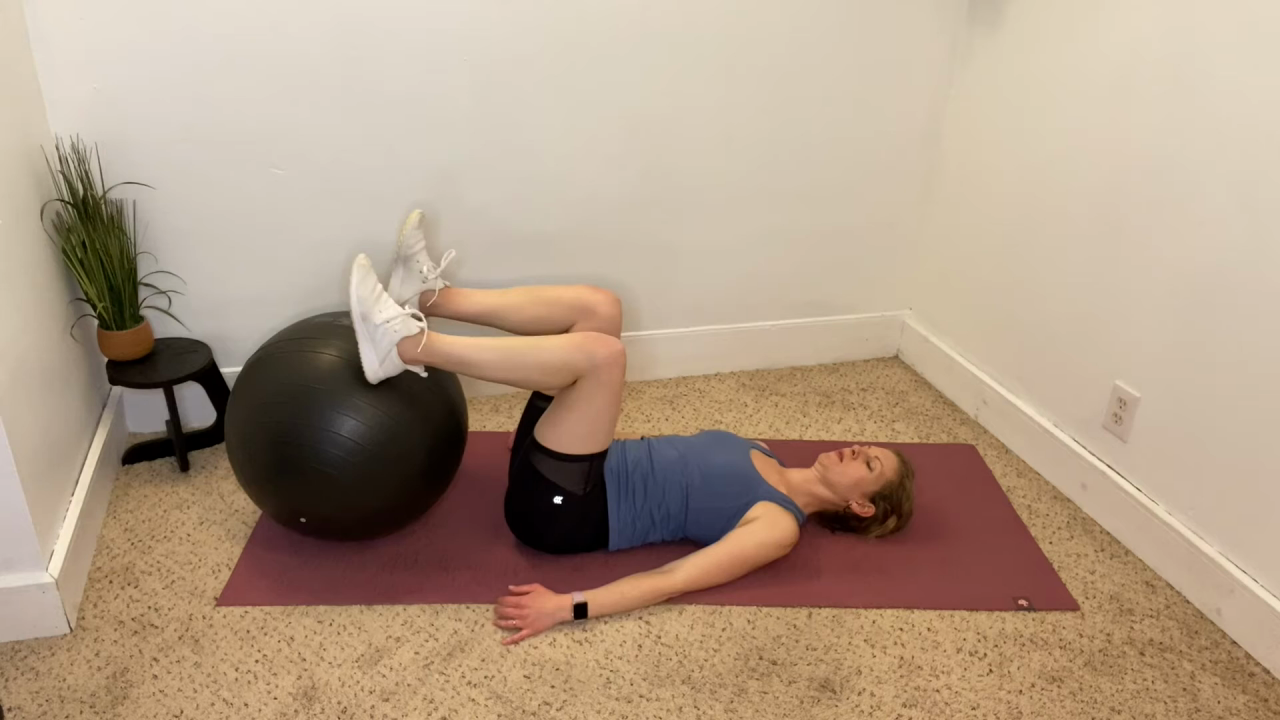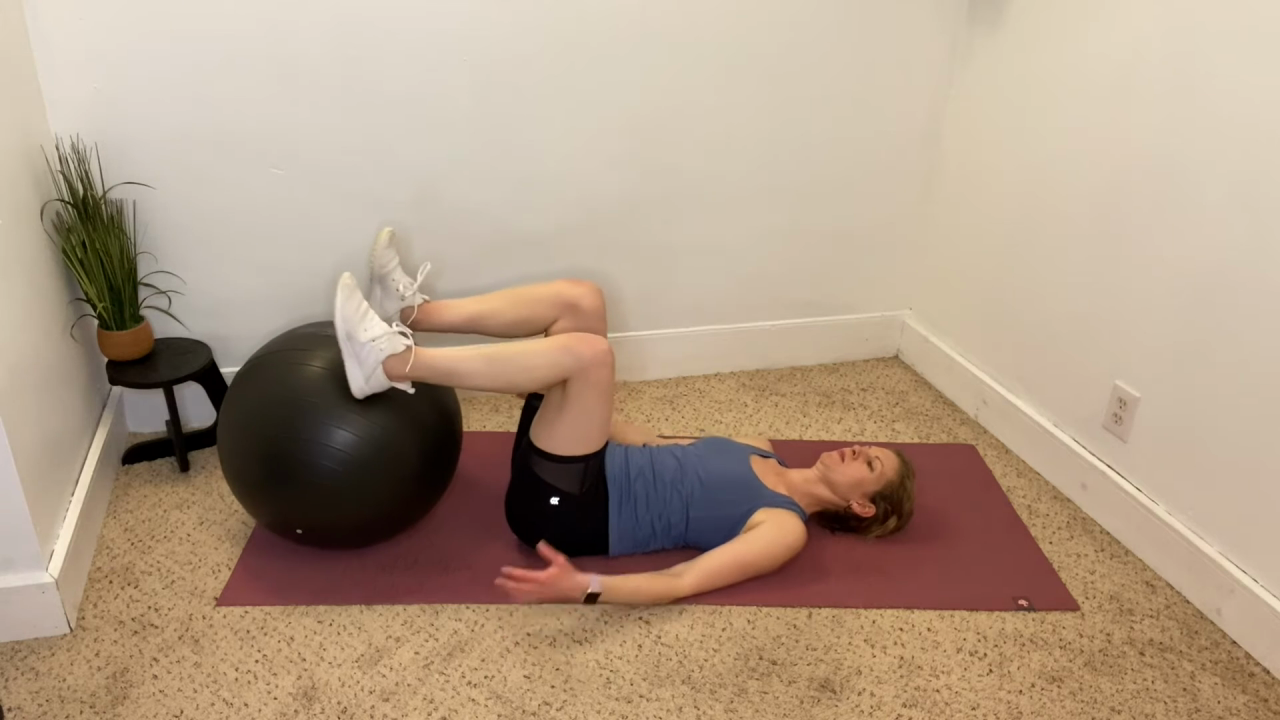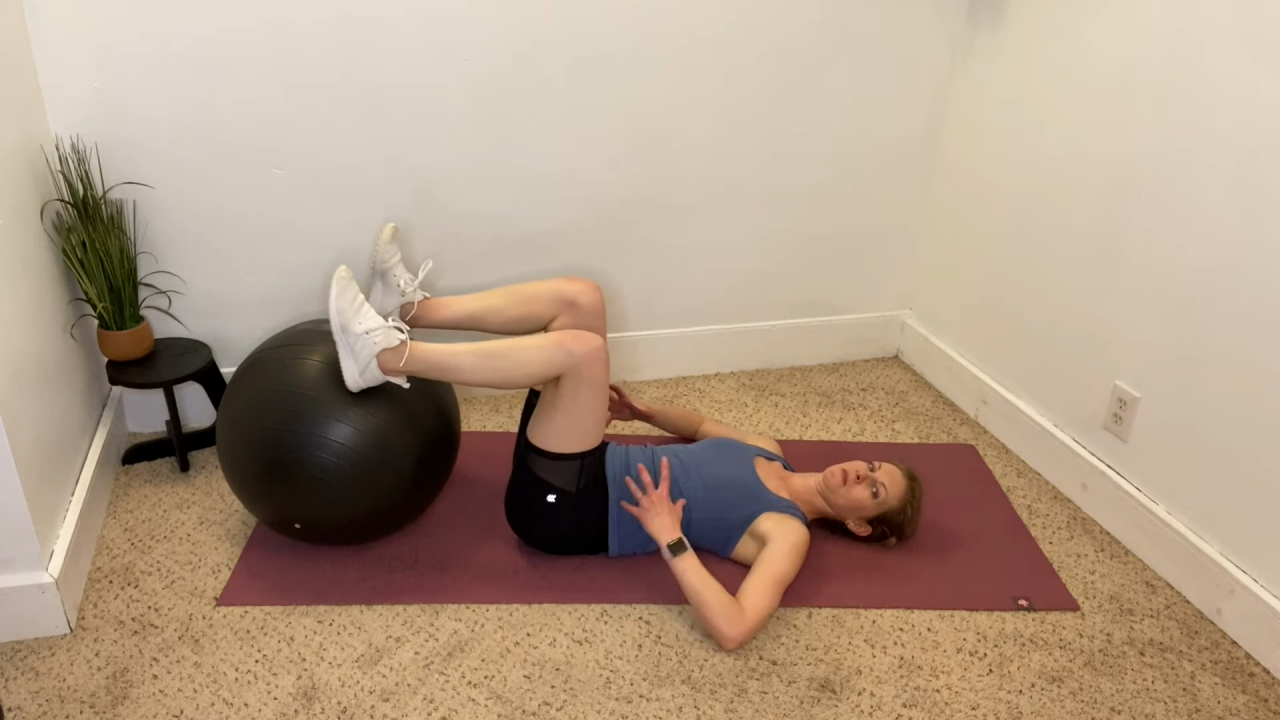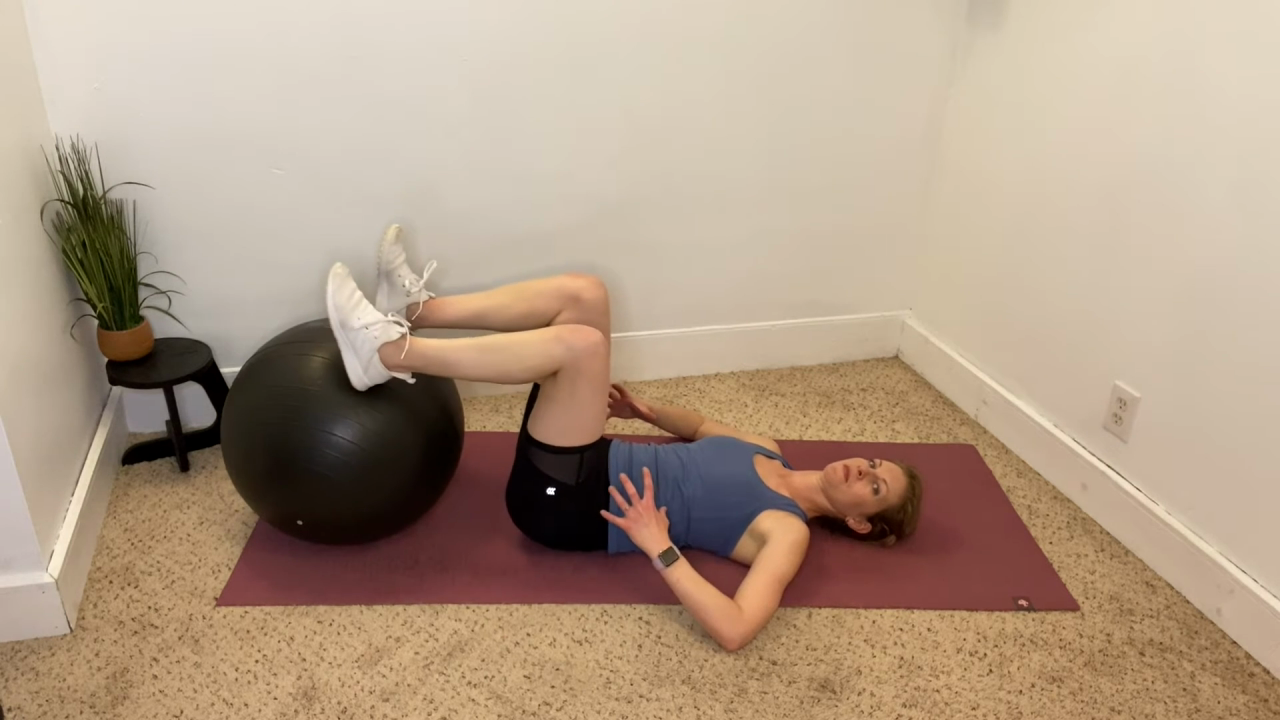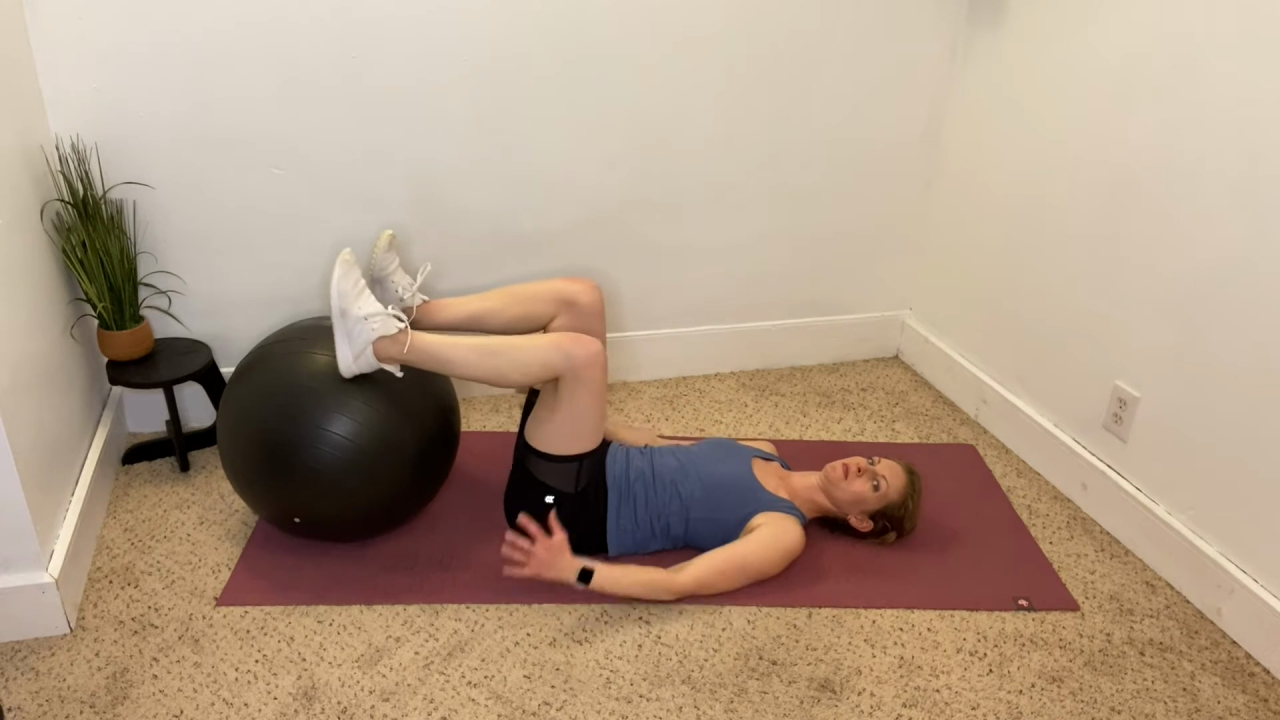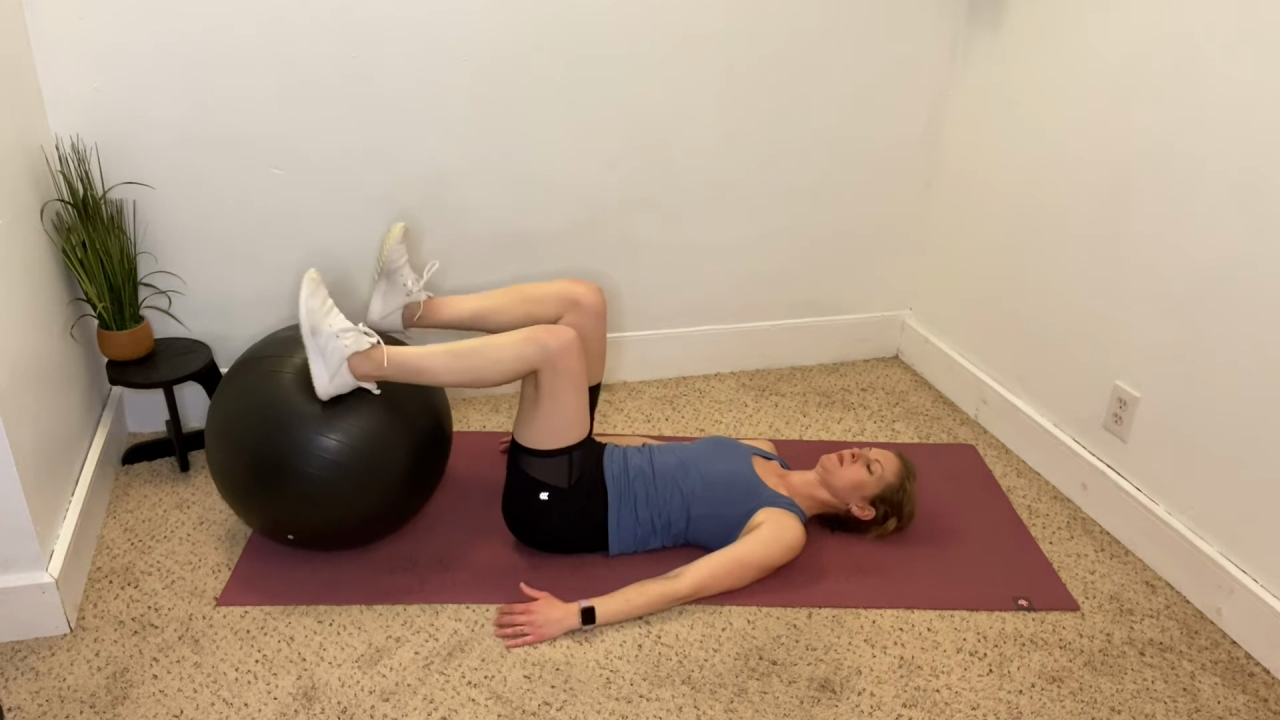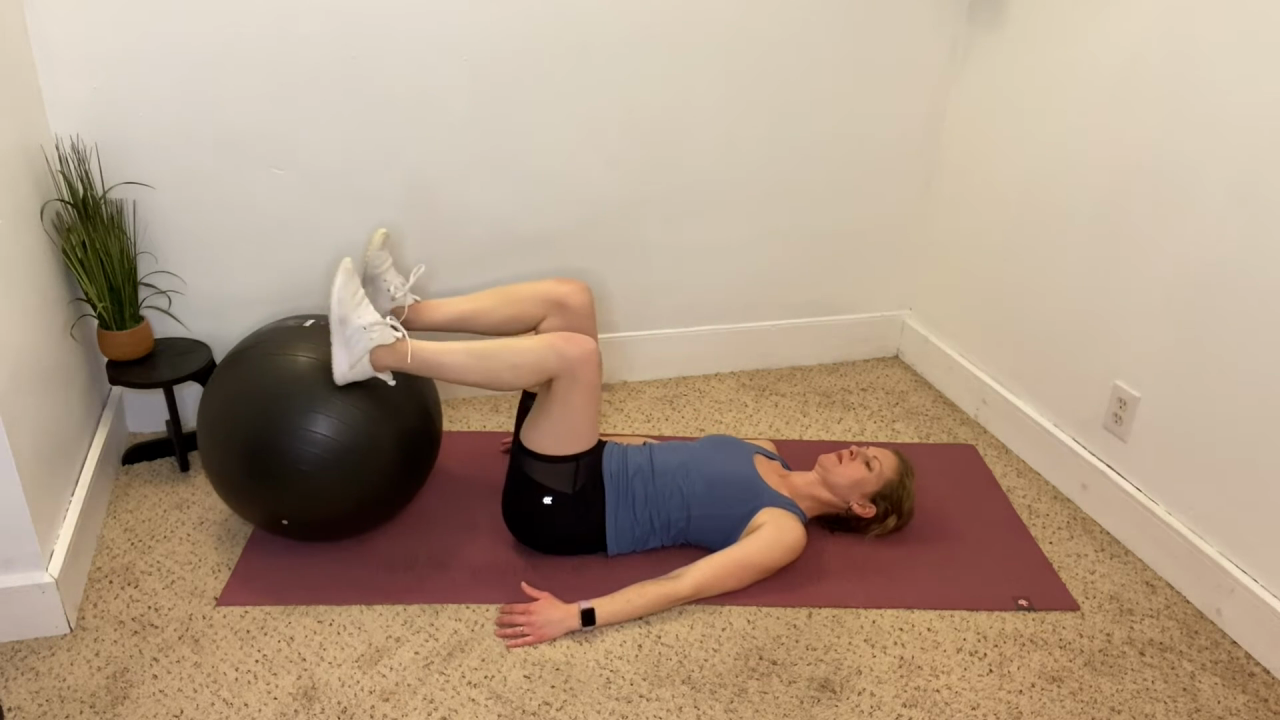
dt=0.7s
person 1, frame 1
left shoulder: (780, 525)
right shoulder: (759, 453)
left elbow: (675, 580)
left wrist: (568, 606)
right wrist: (565, 424)
left hip: (562, 509)
right hip: (585, 471)
left knee: (601, 350)
right knee: (599, 308)
left ankle: (406, 346)
right ankle: (427, 297)
person 1, frame 2
left shoulder: (786, 528)
right shoulder: (759, 451)
left elbow: (684, 581)
left wrist: (582, 587)
right wrist: (561, 408)
left hip: (568, 509)
right hip: (599, 469)
left knee: (587, 351)
right knee: (578, 301)
left ankle: (392, 363)
right ankle: (409, 310)
person 1, frame 3
left shoulder: (789, 534)
right shoulder: (768, 452)
left elbow: (733, 629)
right elbow: (701, 426)
left wrist: (670, 540)
right wrist: (641, 410)
left hip: (566, 509)
right hip: (592, 467)
left knee: (581, 349)
right knee: (578, 298)
left ankle: (387, 357)
right ankle: (409, 307)
person 1, frame 4
left shoulder: (788, 531)
right shoulder: (767, 452)
left elbow: (734, 629)
right elbow: (701, 428)
left wrist: (660, 547)
right wrist: (646, 411)
left hip: (568, 504)
right hip: (596, 463)
left knee: (581, 343)
right knee: (583, 294)
left ankle: (389, 352)
right ankle: (417, 308)
person 1, frame 5
left shoulder: (783, 536)
right shoulder: (765, 455)
left elbow: (681, 581)
left wrist: (577, 570)
right wrist: (556, 412)
left hip: (566, 503)
right hip: (596, 465)
left knee: (580, 353)
right knee: (577, 299)
left ankle: (382, 345)
right ankle: (410, 309)
person 1, frame 6
left shoulder: (784, 530)
right shoulder: (764, 453)
left elbow: (684, 584)
left wrist: (577, 615)
right wrist: (548, 430)
left hip: (563, 507)
right hip: (591, 466)
left knee: (554, 343)
right knee: (581, 300)
left ankle: (358, 361)
right ankle: (412, 307)
person 1, frame 7
left shoulder: (785, 531)
right shoulder: (764, 451)
left elbow: (686, 584)
left wrist: (576, 616)
right wrist: (547, 431)
left hip: (563, 509)
right hip: (595, 466)
left knee: (574, 352)
right knee: (567, 298)
left ankle: (380, 352)
right ankle: (403, 311)
